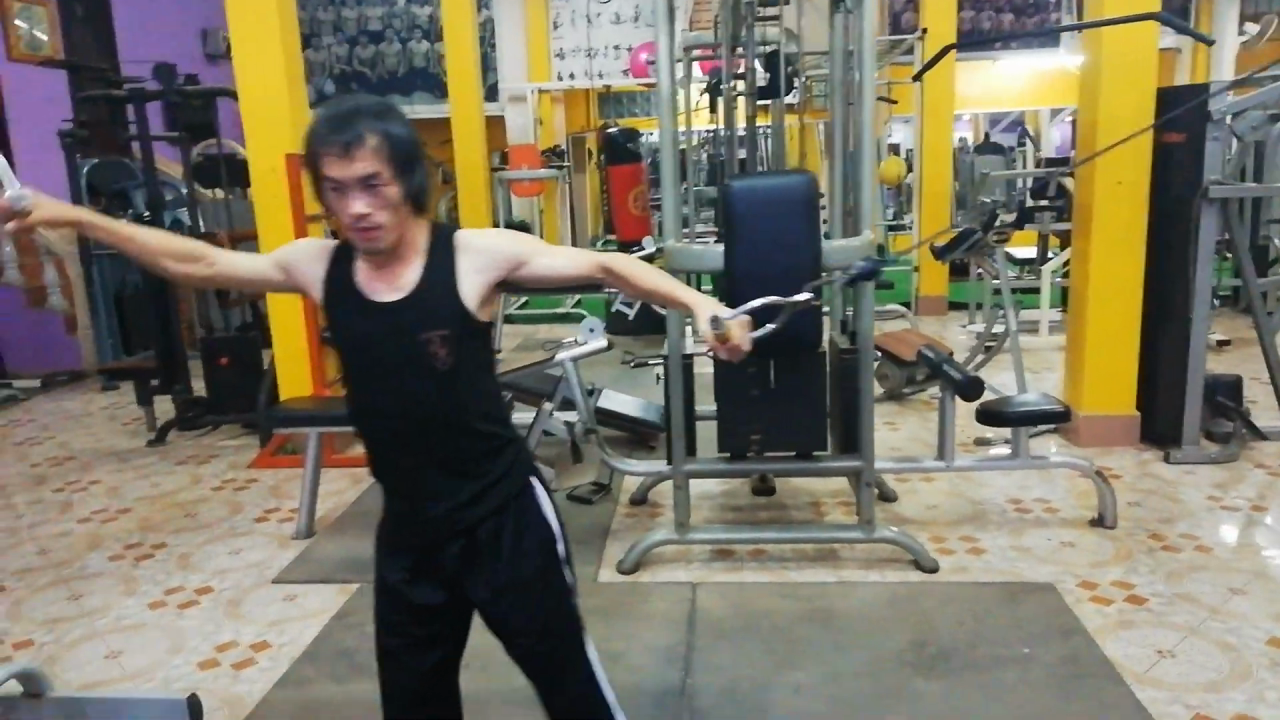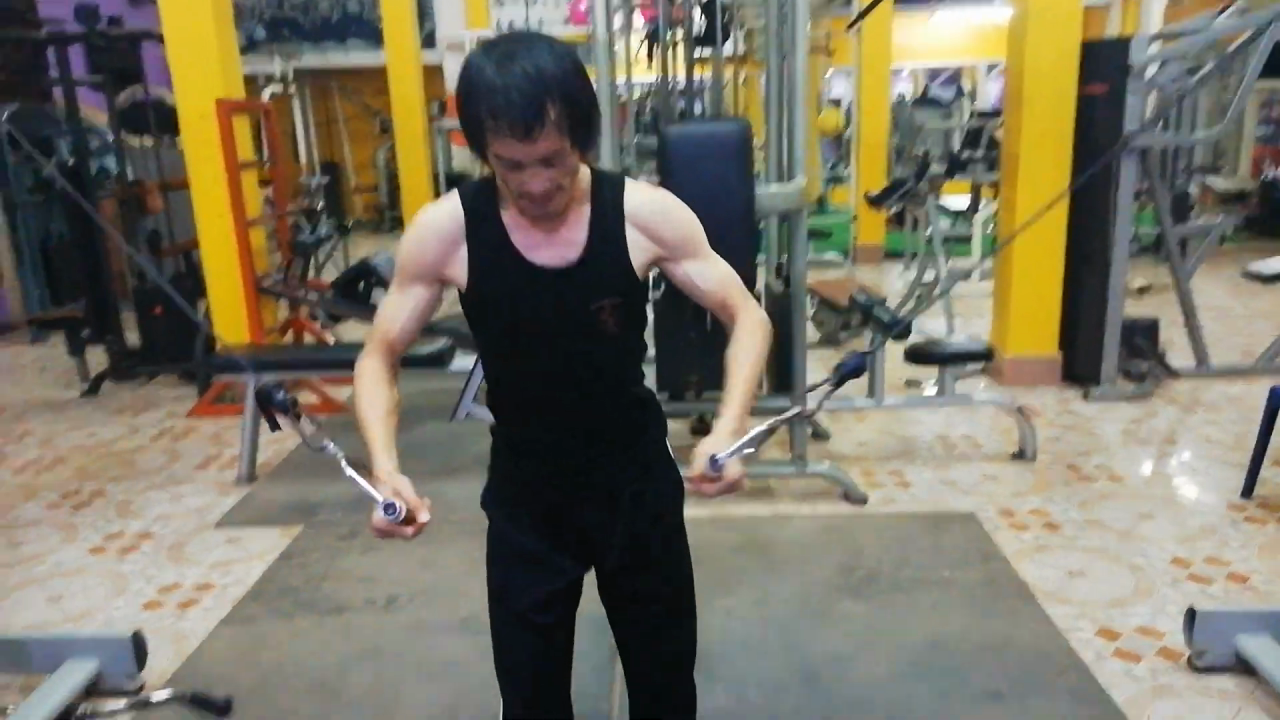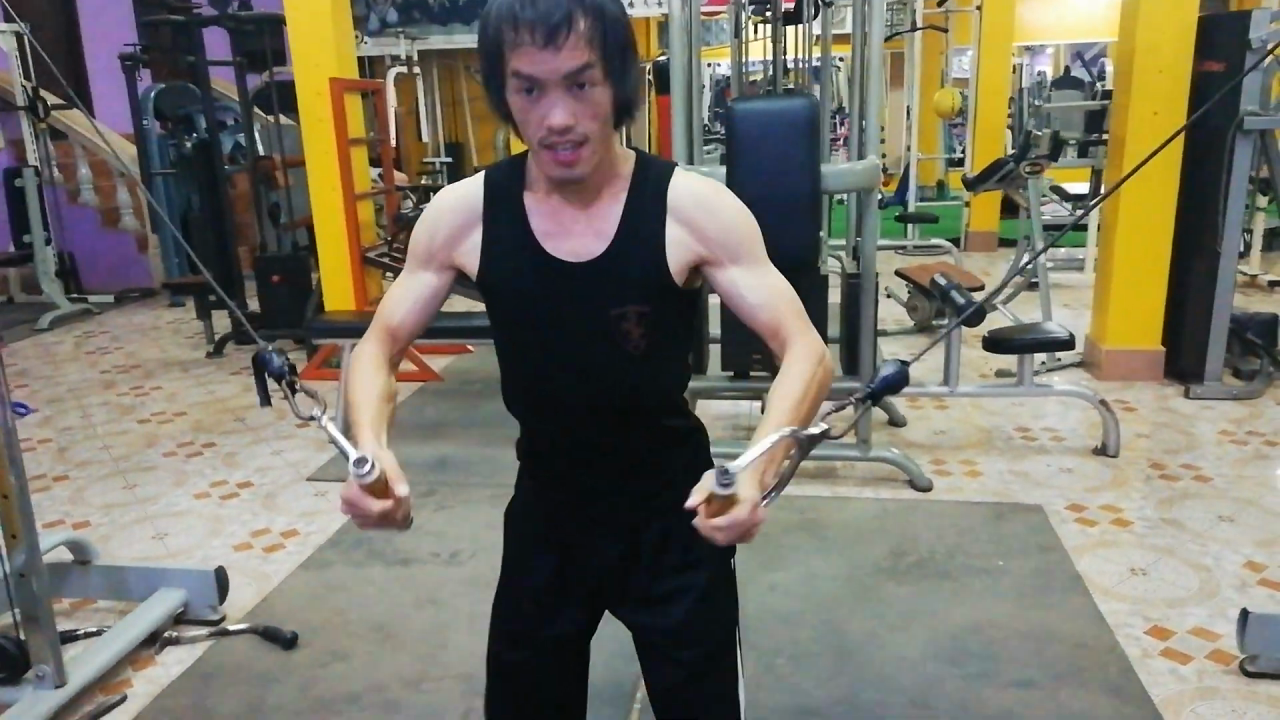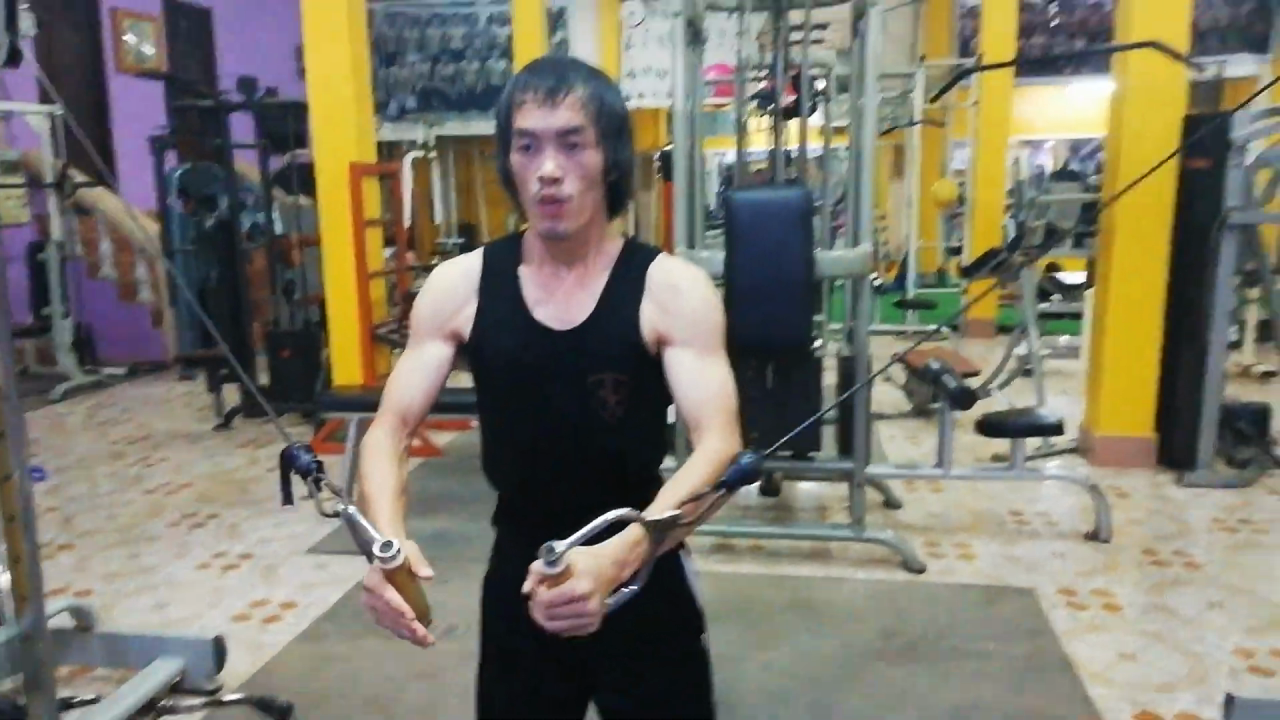
dt=1s
person 1, frame 1
left shoulder: (476, 254)
right shoulder: (319, 267)
left elbow: (602, 266)
right elbow: (196, 262)
left wrist: (698, 304)
right wrist: (71, 215)
left hip: (505, 518)
right hip: (410, 532)
person 1, frame 2
left shoulder: (643, 212)
right shoulder: (445, 230)
left elbow: (743, 314)
right elbow: (379, 357)
left wrist: (727, 428)
right wrist: (385, 468)
left hip: (636, 483)
right hip: (524, 497)
person 1, frame 3
left shoulder: (691, 207)
right shoulder: (465, 214)
left elbow: (805, 352)
right elbow: (379, 345)
left wrist: (758, 464)
right wrist: (369, 452)
left hip: (670, 519)
right hip: (544, 517)
person 1, frame 4
left shoulder: (671, 290)
right shoulder: (460, 286)
left elbow: (719, 447)
right elbow: (392, 427)
left wrist: (618, 557)
right wrist: (388, 540)
left hip: (643, 584)
right hip: (519, 587)
